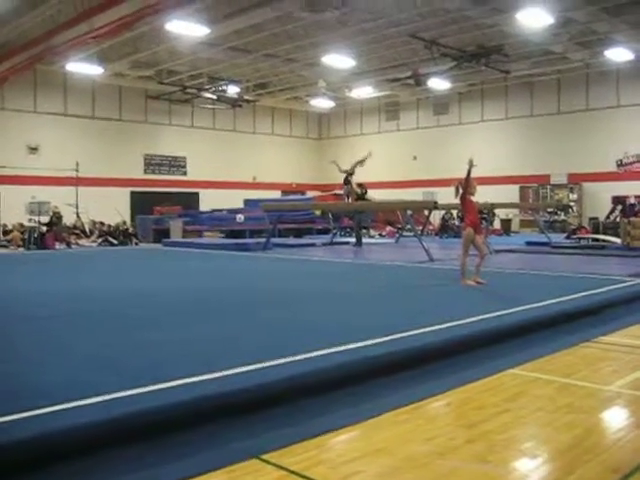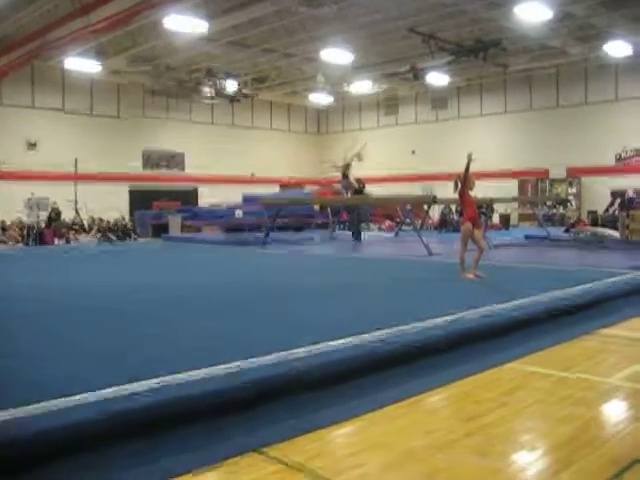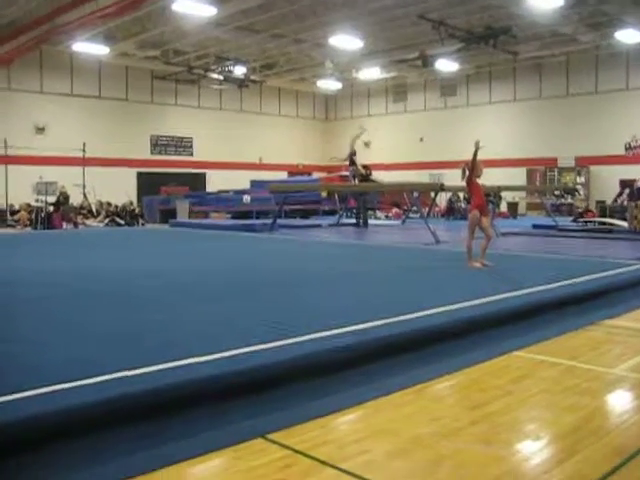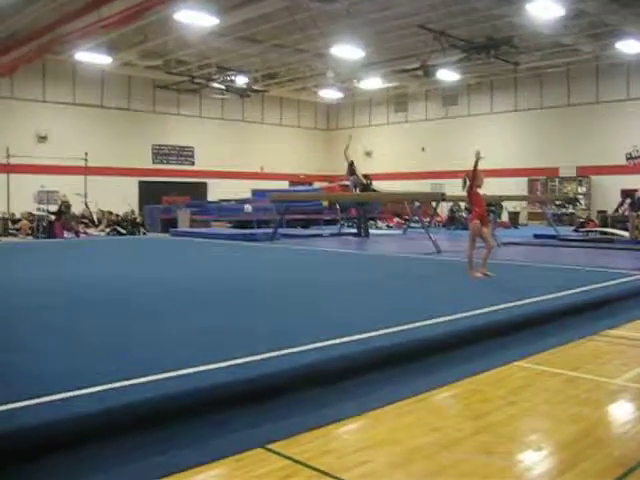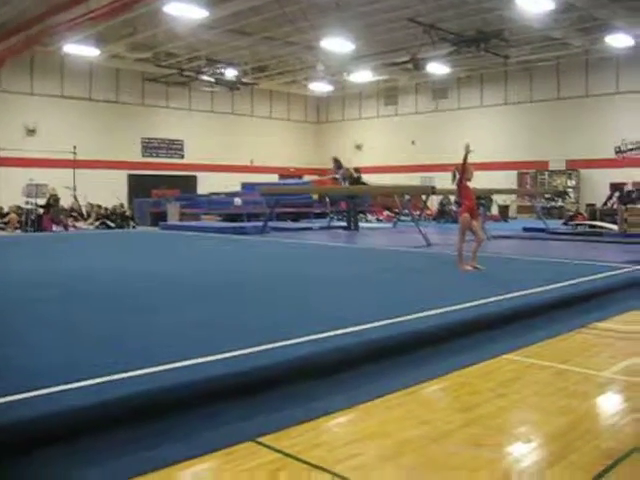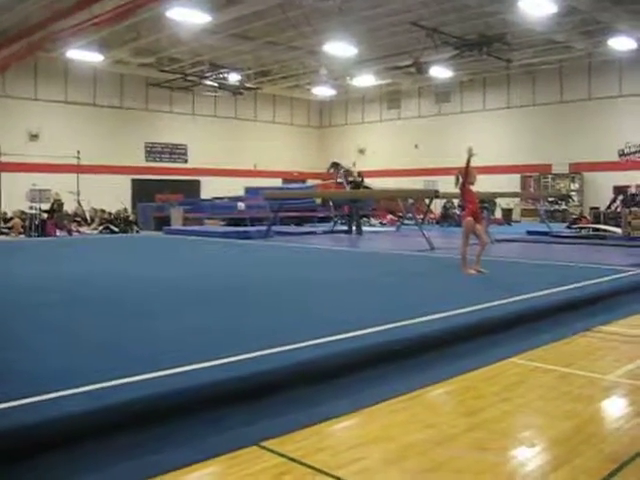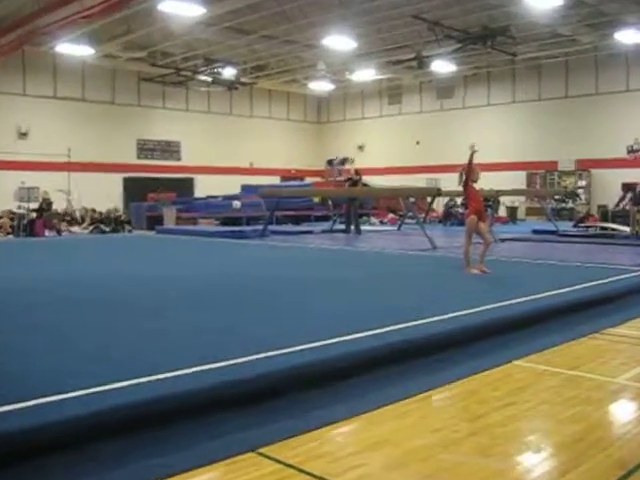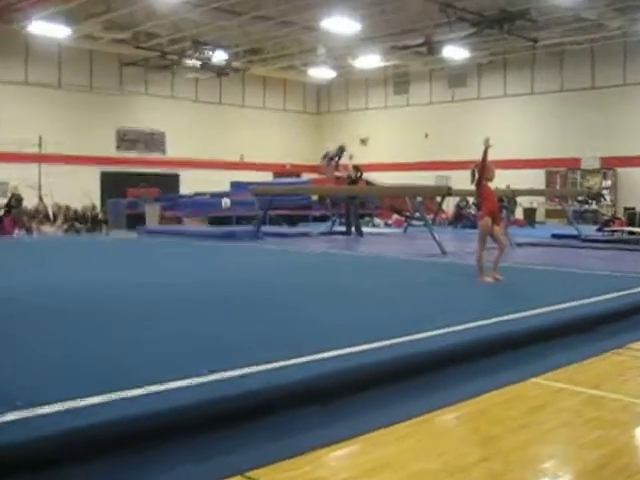
dt=0.2s
person 1, frame 1
left shoulder: (471, 201)
right shoulder: (463, 198)
left elbow: (476, 217)
right elbow: (466, 182)
left wrist: (481, 231)
right wrist: (470, 168)
left hip: (474, 229)
right hip: (468, 228)
left knee: (483, 252)
right knee: (465, 254)
left ankle: (476, 276)
right ankle: (464, 279)
person 1, frame 2
left shoulder: (469, 196)
right shoulder: (462, 193)
left elbow: (475, 212)
right elbow: (465, 176)
left wrist: (480, 226)
right wrist: (468, 162)
left hip: (473, 223)
right hip: (467, 222)
left knee: (482, 246)
right knee: (464, 248)
left ankle: (474, 270)
right ankle: (464, 272)
person 1, frame 3
left shoulder: (477, 184)
right shoulder: (470, 181)
left elbow: (482, 199)
right elbow: (472, 164)
left wrist: (487, 214)
right wrist: (476, 150)
left hip: (481, 211)
right hip: (474, 210)
left knee: (489, 235)
right knee: (471, 236)
left ankle: (481, 258)
right ankle: (470, 261)
person 1, frame 4
left shoulder: (477, 193)
right shoulder: (470, 191)
left elbow: (483, 209)
right elbow: (473, 174)
left wrist: (488, 223)
right wrist: (477, 160)
left hip: (481, 221)
right hip: (475, 220)
left knee: (490, 244)
right knee: (472, 246)
left ankle: (483, 268)
right ankle: (472, 270)
person 1, frame 5
left shoulder: (467, 187)
right shoulder: (460, 184)
left elbow: (473, 203)
right elbow: (462, 167)
left wrist: (477, 217)
right wrist: (466, 153)
left hip: (471, 214)
right hip: (464, 213)
left knee: (480, 238)
right knee: (462, 239)
left ankle: (472, 261)
right ankle: (461, 264)
person 1, frame 6
left shoulder: (470, 190)
right shoulder: (463, 187)
left elbow: (476, 207)
right elbow: (466, 170)
left wrist: (481, 220)
right wrist: (469, 157)
left hip: (474, 218)
right hip: (468, 217)
left knee: (484, 241)
right knee: (465, 243)
left ankle: (476, 265)
right ankle: (465, 267)
person 1, frame 7
left shoulder: (474, 188)
right shoulder: (466, 185)
left elbow: (480, 205)
right elbow: (468, 168)
left wrist: (485, 219)
right wrist: (472, 154)
left hip: (478, 216)
right hip: (471, 216)
left knee: (488, 240)
right knee: (468, 243)
left ankle: (480, 265)
right ankle: (468, 267)
person 1, frame 8
left shoulder: (488, 188)
right shoulder: (480, 184)
left elbow: (494, 206)
right elbow: (482, 165)
left wrist: (499, 222)
right wrist: (486, 149)
left hip: (492, 219)
right hip: (485, 218)
left knee: (502, 245)
right knee: (481, 248)
left ankle: (493, 272)
right ankle: (481, 275)
